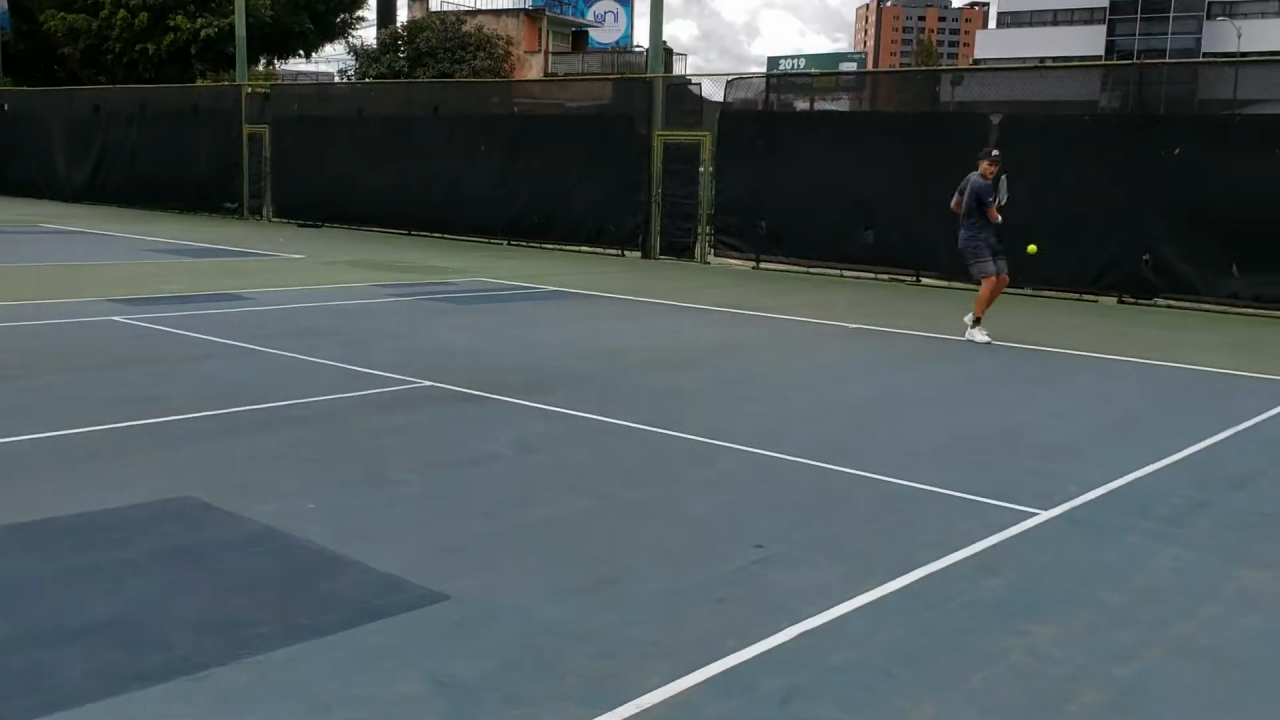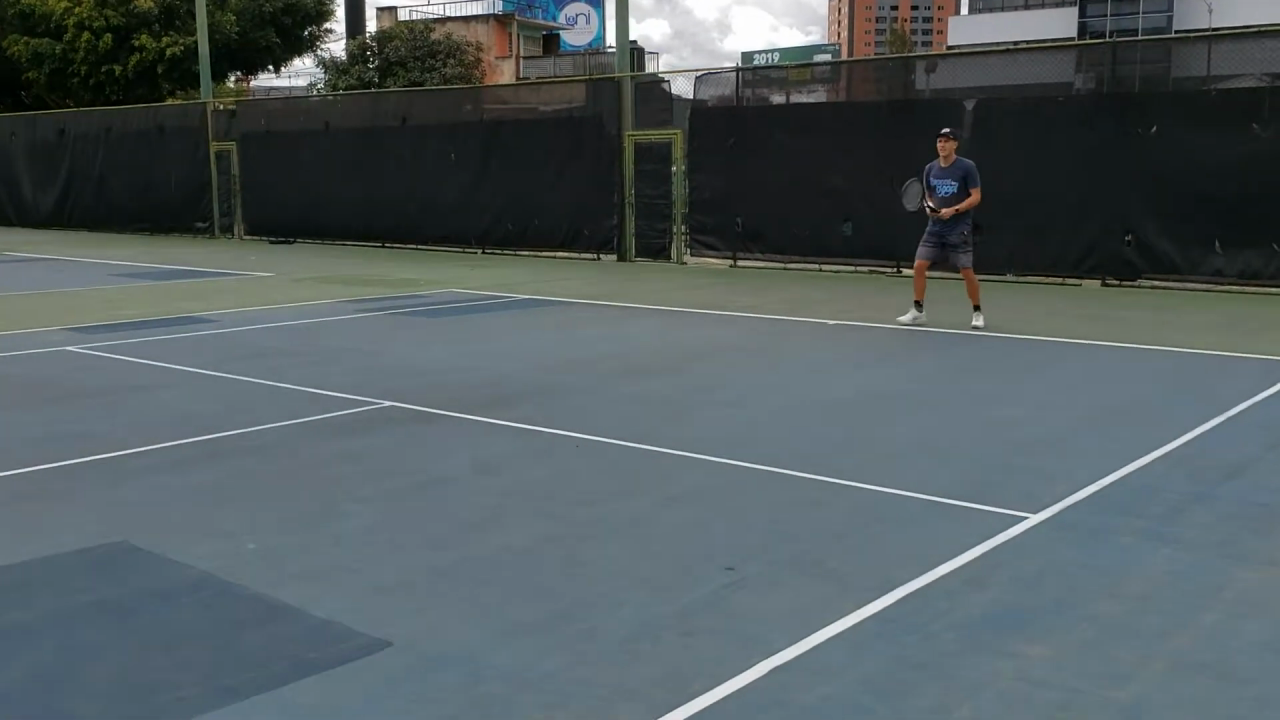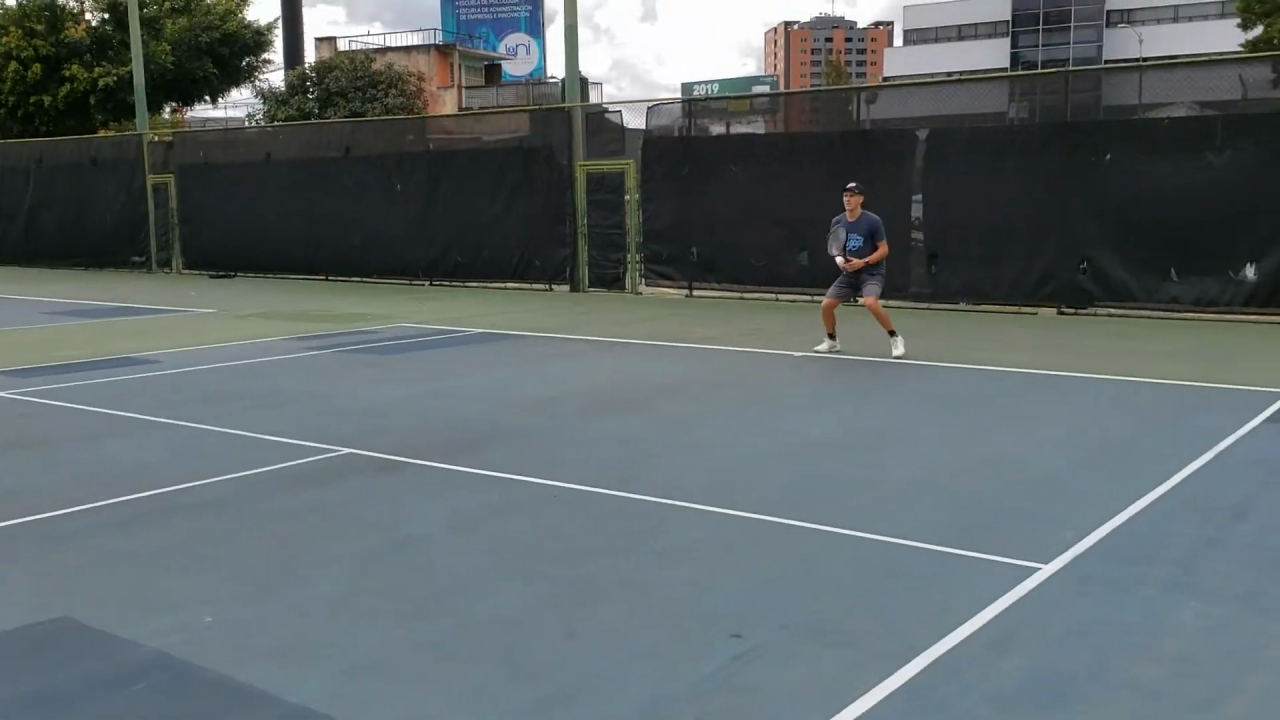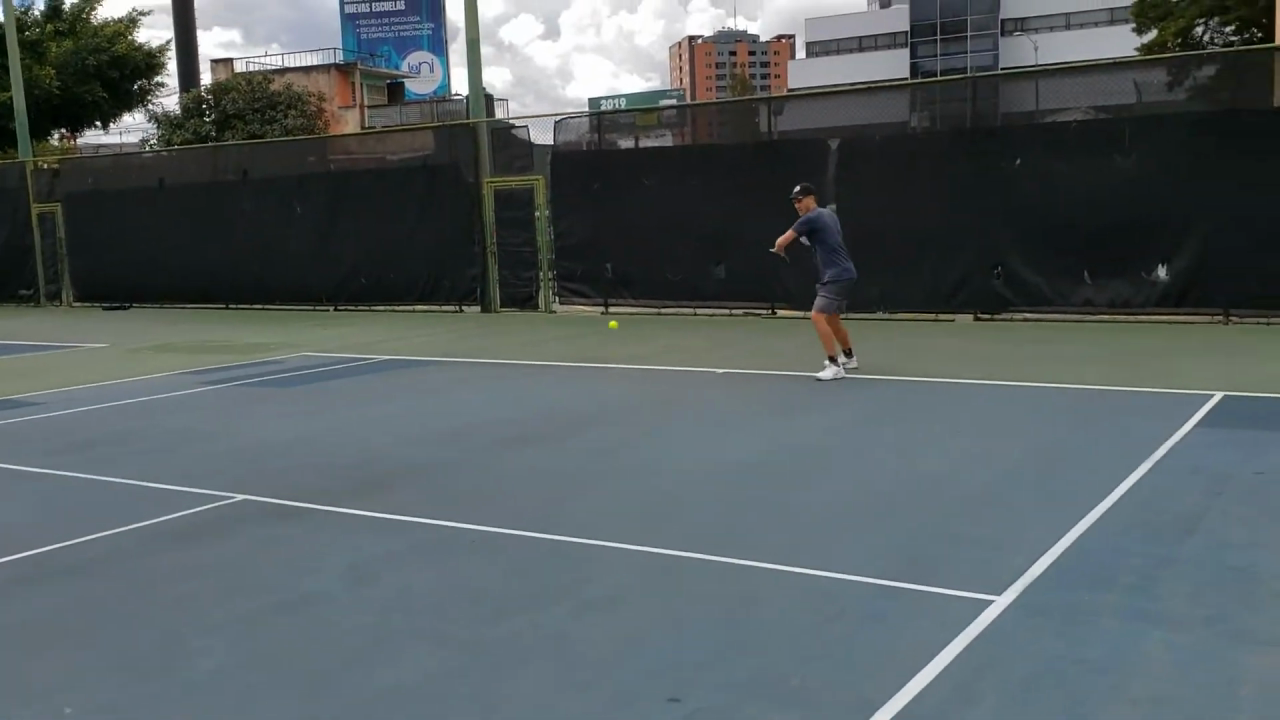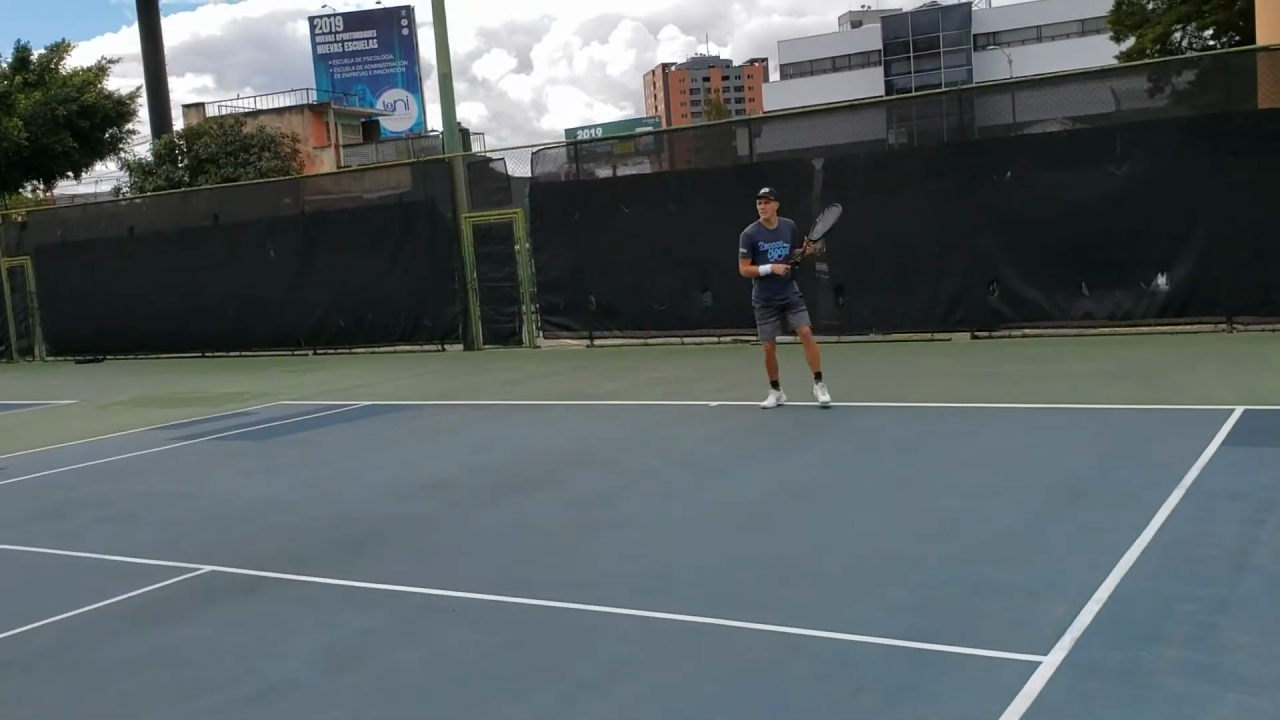
dt=1s
person 1, frame 1
left shoulder: (971, 178)
right shoulder: (983, 186)
left elbow: (954, 205)
right elbow: (992, 217)
right wrist: (999, 218)
left hip: (986, 239)
right hip: (974, 241)
left knee: (1002, 280)
right knee: (989, 281)
left ankle: (974, 317)
right ankle: (974, 328)
person 1, frame 2
left shoulder: (967, 167)
right shoulder: (930, 169)
left elbow: (976, 197)
left wrist: (953, 210)
right wrist: (930, 207)
left hip: (959, 229)
right hip: (934, 228)
left knee: (967, 271)
right knee: (919, 266)
left ankle: (977, 313)
right ankle: (918, 311)
person 1, frame 3
left shoulder: (873, 221)
right shoulder: (837, 222)
left elbow: (884, 250)
left wrist: (863, 262)
right wrist: (839, 260)
left hip: (871, 272)
right hip: (849, 273)
left knee: (871, 303)
right knee: (826, 305)
left ankle: (895, 338)
right ankle: (832, 341)
person 1, frame 4
left shoulder: (810, 218)
right shoulder: (828, 215)
left elbow: (784, 240)
left wrist: (778, 249)
right wrist: (812, 242)
left hip: (837, 277)
right hip: (841, 275)
left knee: (817, 317)
right knee: (832, 319)
left ankle: (835, 366)
right ankle: (849, 357)
person 1, frame 5
left shoulder: (789, 226)
right shoulder: (749, 234)
right elbow: (744, 269)
left wrist: (804, 251)
right wrist: (771, 268)
left hip: (790, 294)
right hip: (764, 300)
left knee: (806, 333)
right knee: (769, 347)
left ankle: (819, 384)
right ankle: (776, 392)
